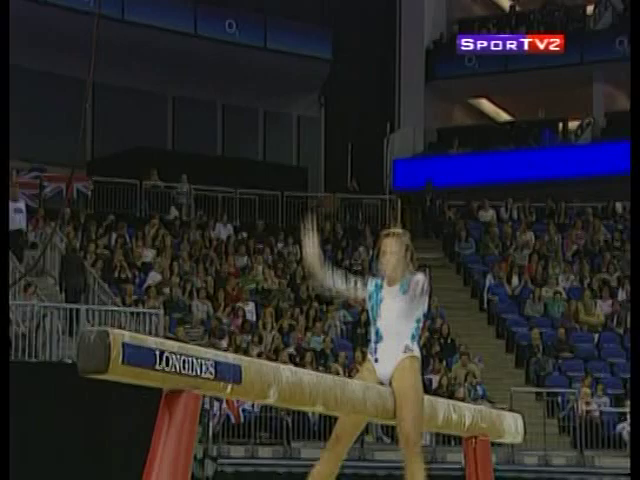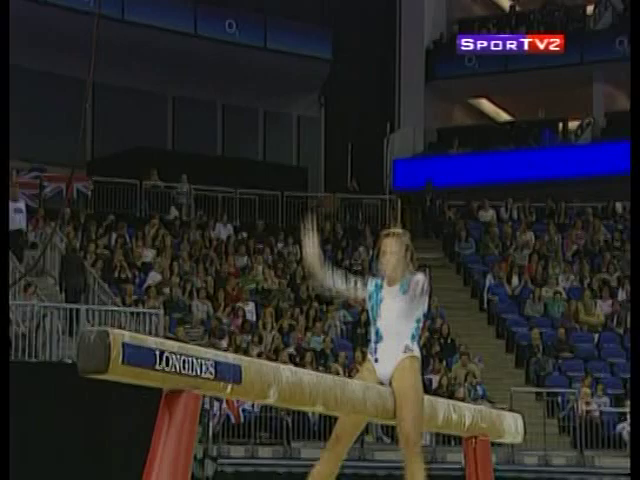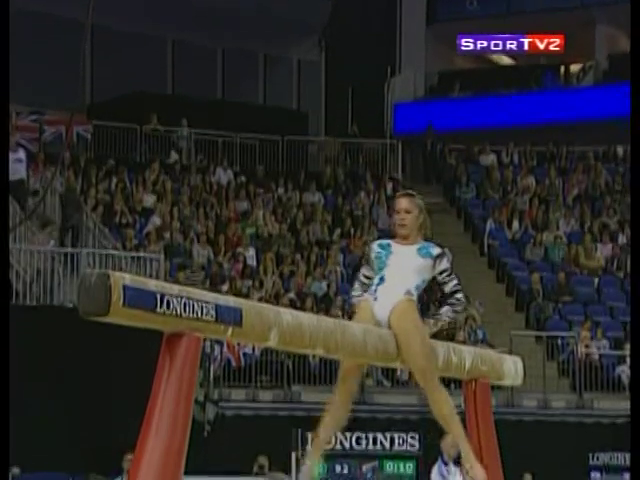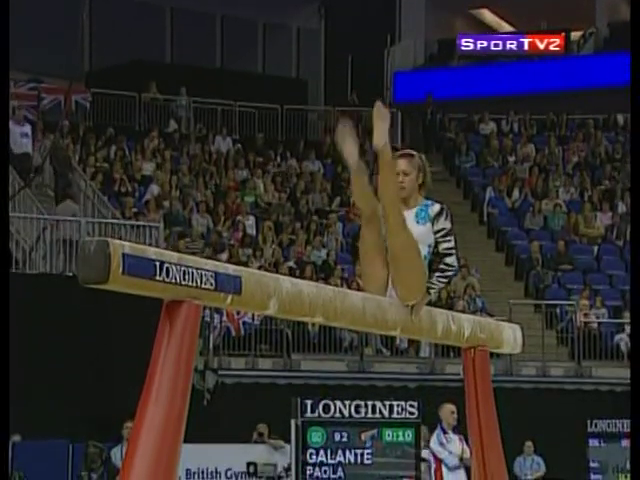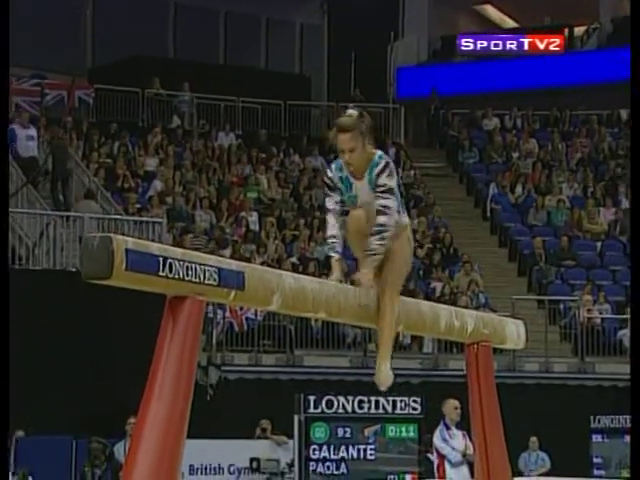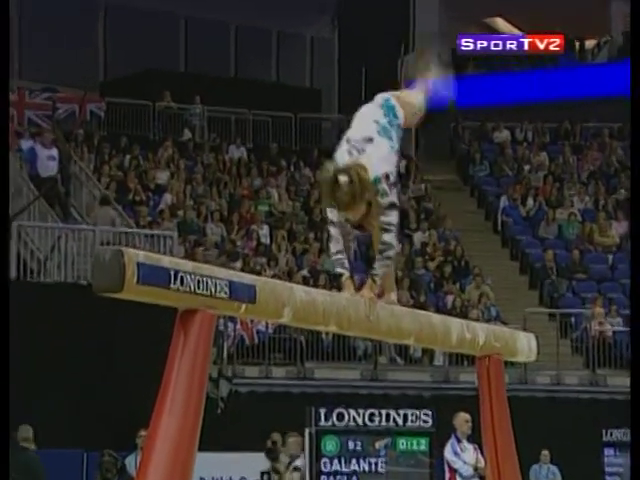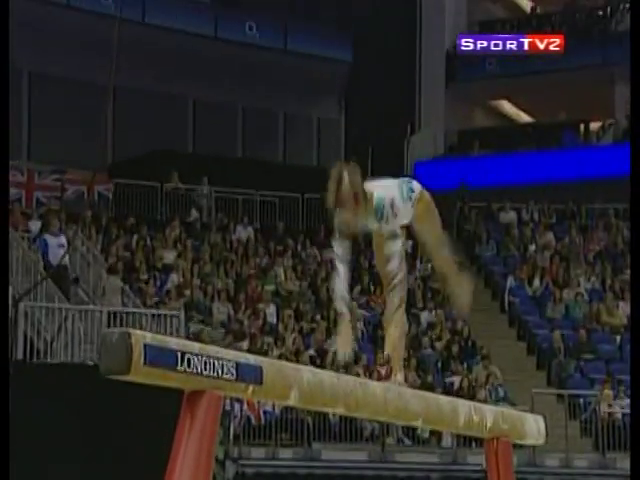
dt=0.7s
person 1, frame 1
left shoulder: (417, 282)
right shoulder: (372, 286)
left elbow: (416, 286)
right elbow: (340, 283)
left wrist: (397, 269)
right wrist: (315, 262)
left hip: (405, 361)
right hip: (373, 364)
left knee: (410, 442)
right knee: (339, 437)
person 1, frame 2
left shoulder: (418, 282)
right shoulder: (372, 286)
left elbow: (413, 286)
right elbow: (337, 282)
left wrist: (398, 272)
right wrist: (314, 262)
left hip: (405, 362)
right hip: (374, 364)
left knee: (411, 444)
right knee: (338, 439)
person 1, frame 3
left shoulder: (433, 252)
right shoulder: (379, 248)
left elbow: (456, 296)
right elbow: (360, 285)
right wrist: (357, 311)
left hip: (403, 307)
right hip: (371, 307)
left knee: (428, 382)
right knee: (346, 381)
left ankle: (468, 456)
person 1, frame 4
left shoulder: (435, 211)
left elbow: (449, 261)
left wrist: (427, 293)
left hip: (410, 288)
right hip: (377, 287)
left knee: (392, 215)
right knee: (371, 214)
person 1, frame 5
left shoulder: (382, 164)
right shoulder: (335, 172)
left elbow: (385, 217)
right elbow: (333, 217)
left wrist: (368, 266)
right wrist: (336, 263)
left hip: (396, 233)
right hip: (368, 231)
left knee: (388, 290)
right knee: (355, 219)
left ankle: (383, 362)
right ankle: (375, 275)
person 1, frame 6
left shoulder: (381, 175)
right shoulder: (339, 178)
left elbow: (389, 234)
right elbow: (336, 233)
left wrist: (373, 283)
right wrist: (346, 282)
right knee: (373, 217)
left ankle: (432, 81)
person 1, frame 7
left shoulder: (384, 205)
right shoulder: (345, 214)
left elbow: (395, 267)
right elbow: (340, 269)
right wrist: (344, 329)
left hip: (413, 206)
right hip: (385, 227)
left knee: (438, 256)
right knee: (392, 294)
left ankle: (460, 281)
right ankle: (398, 374)
